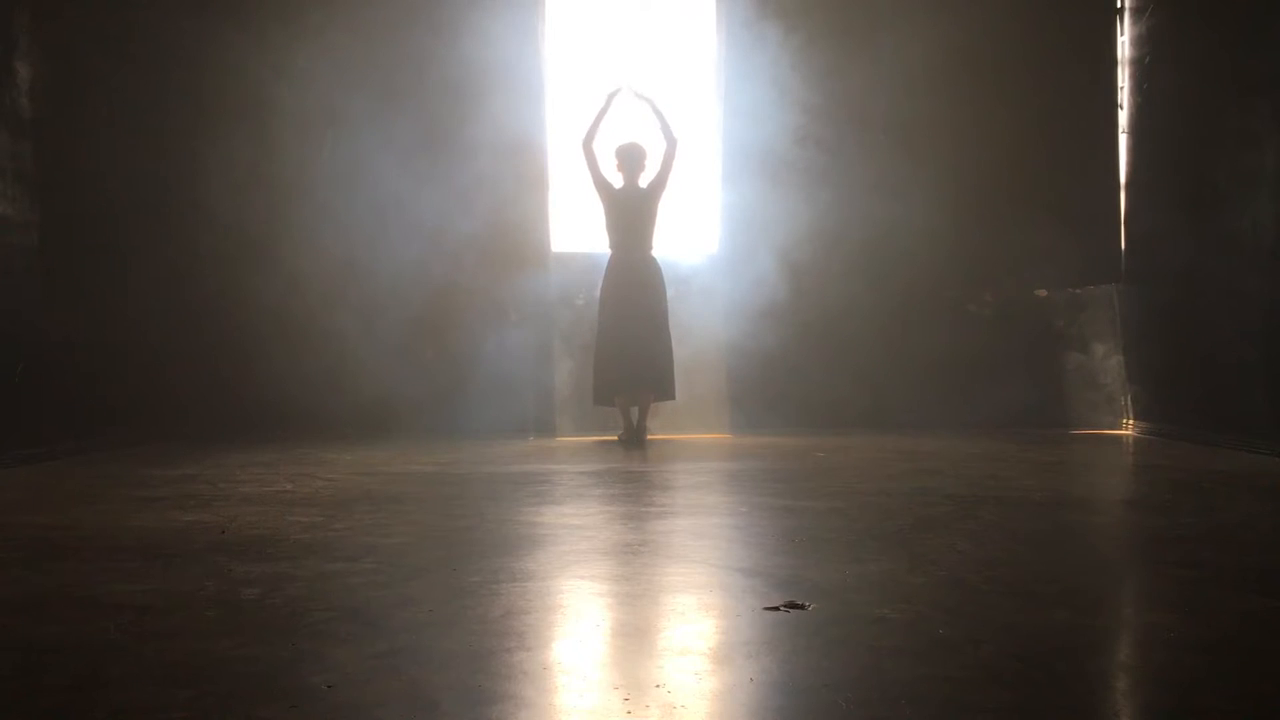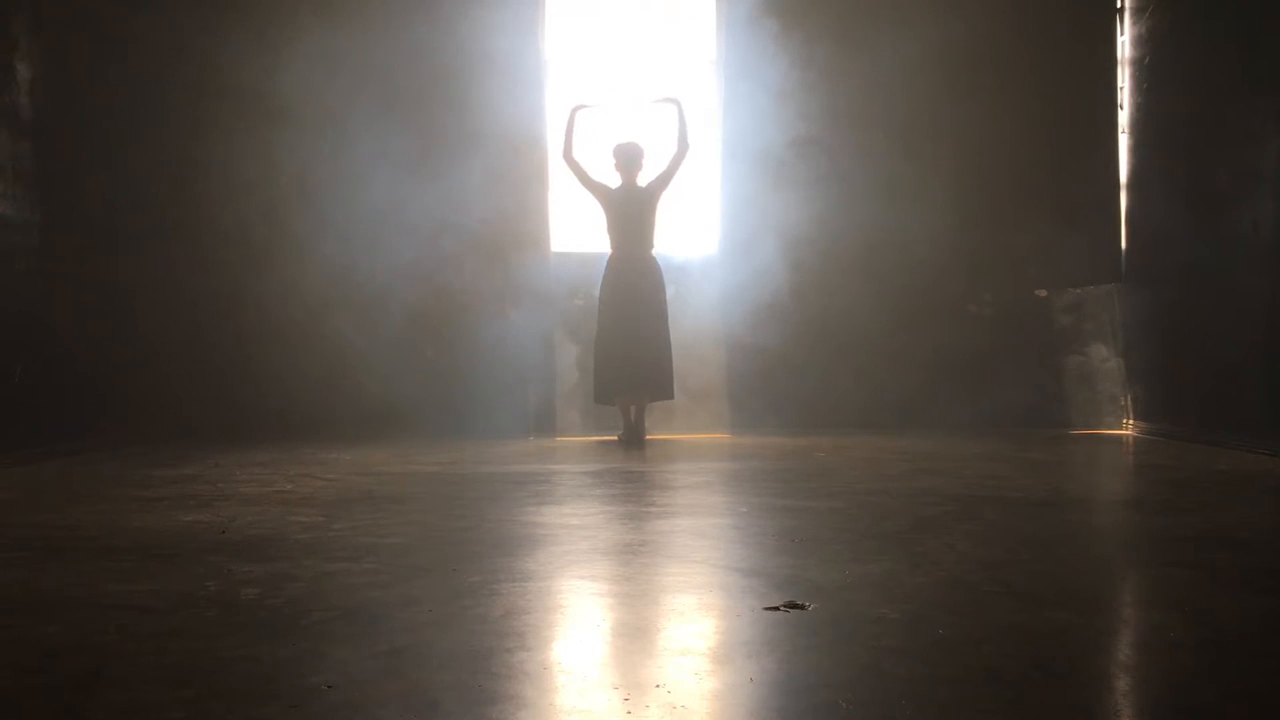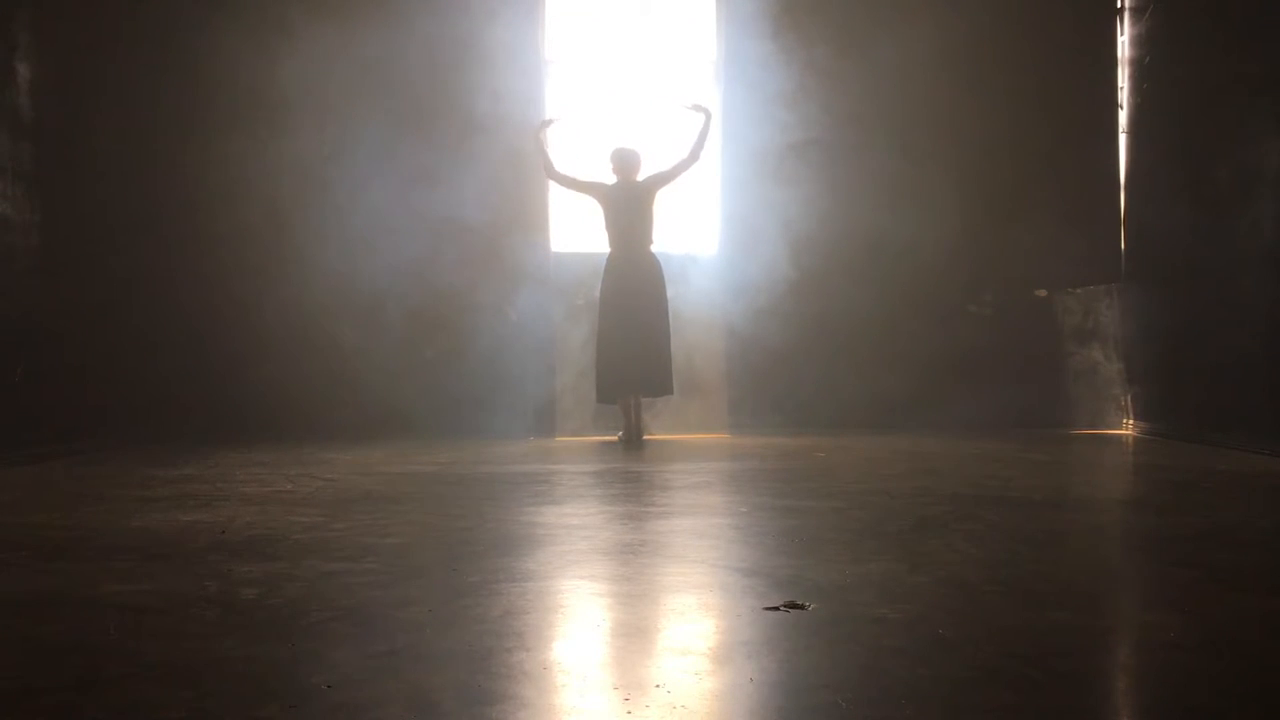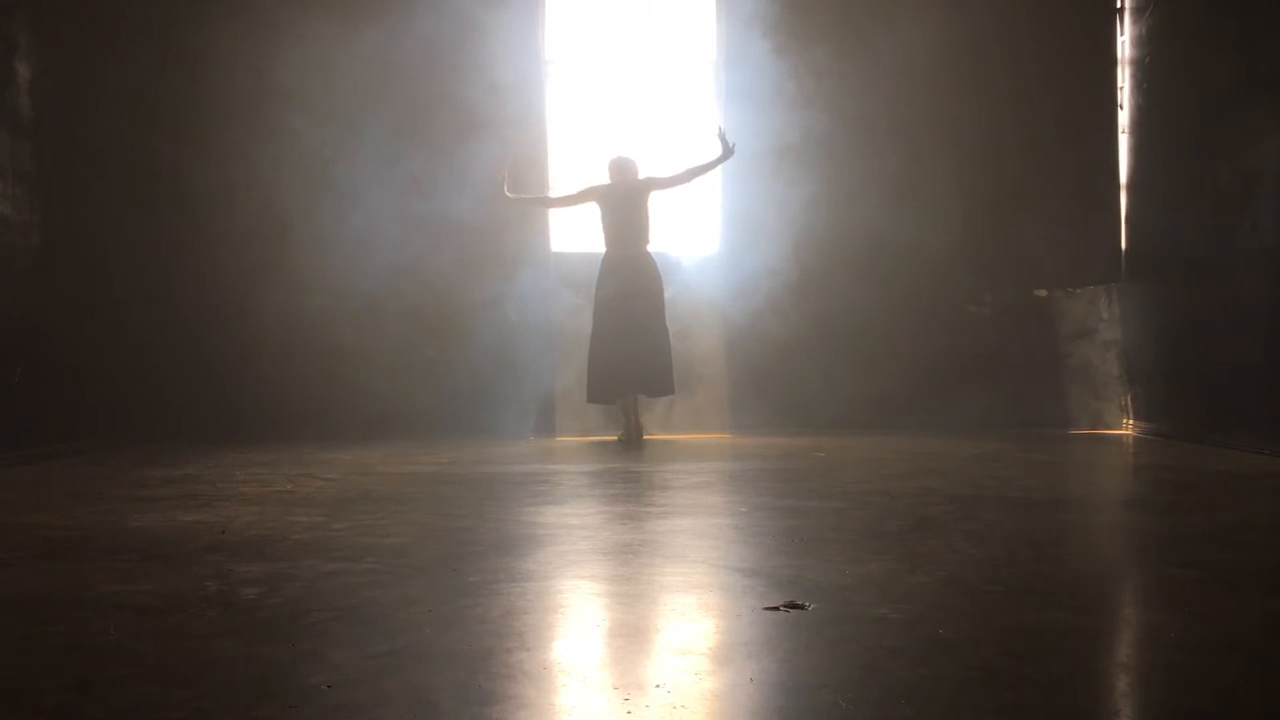
dt=1s
person 1, frame 1
left shoulder: (608, 195)
right shoulder: (652, 194)
left elbow: (586, 145)
right elbow: (672, 144)
left wrist: (607, 104)
right wrist: (651, 105)
left hip: (618, 275)
right hip: (647, 274)
left knee: (617, 350)
right knee: (649, 349)
left ankle: (628, 427)
right ankle: (641, 426)
person 1, frame 2
left shoulder: (606, 195)
right shoulder: (652, 193)
left elbow: (569, 157)
right elbow: (682, 149)
left wrist: (573, 115)
right wrist: (678, 108)
left hip: (617, 274)
right hip: (647, 273)
left knee: (616, 348)
right knee: (648, 347)
left ankle: (628, 426)
right ankle: (639, 422)
person 1, frame 3
left shoulder: (603, 192)
right shoulder: (648, 187)
left elbow: (552, 173)
right elbow: (691, 158)
left wrist: (541, 136)
right wrist: (706, 119)
left hip: (618, 271)
right hip: (647, 270)
left knee: (618, 346)
right knee: (646, 343)
left ankle: (629, 425)
right ankle: (637, 421)
person 1, frame 4
left shoulder: (600, 192)
right shoulder: (644, 186)
left elbow: (551, 202)
right elbow: (684, 176)
left wrist: (512, 195)
right wrist: (722, 158)
left hip: (614, 271)
right hip: (643, 269)
left knee: (615, 344)
right knee: (644, 341)
left ankle: (630, 424)
right ankle: (635, 421)
